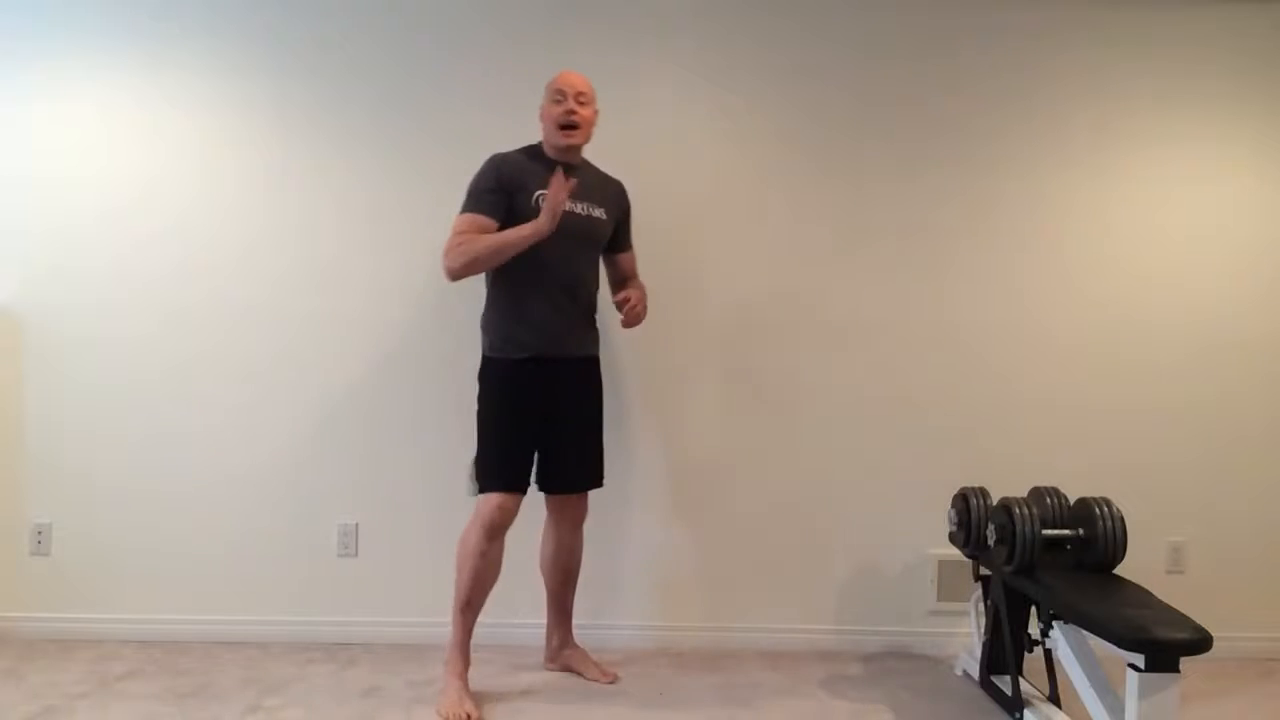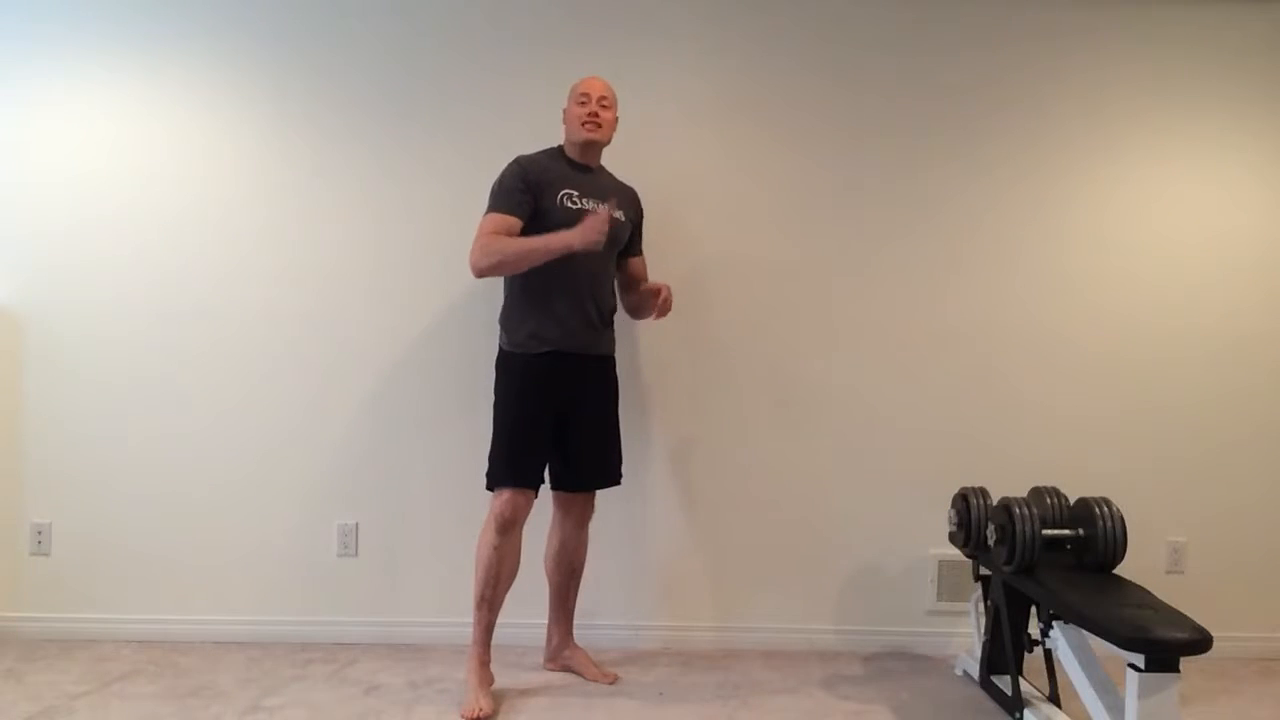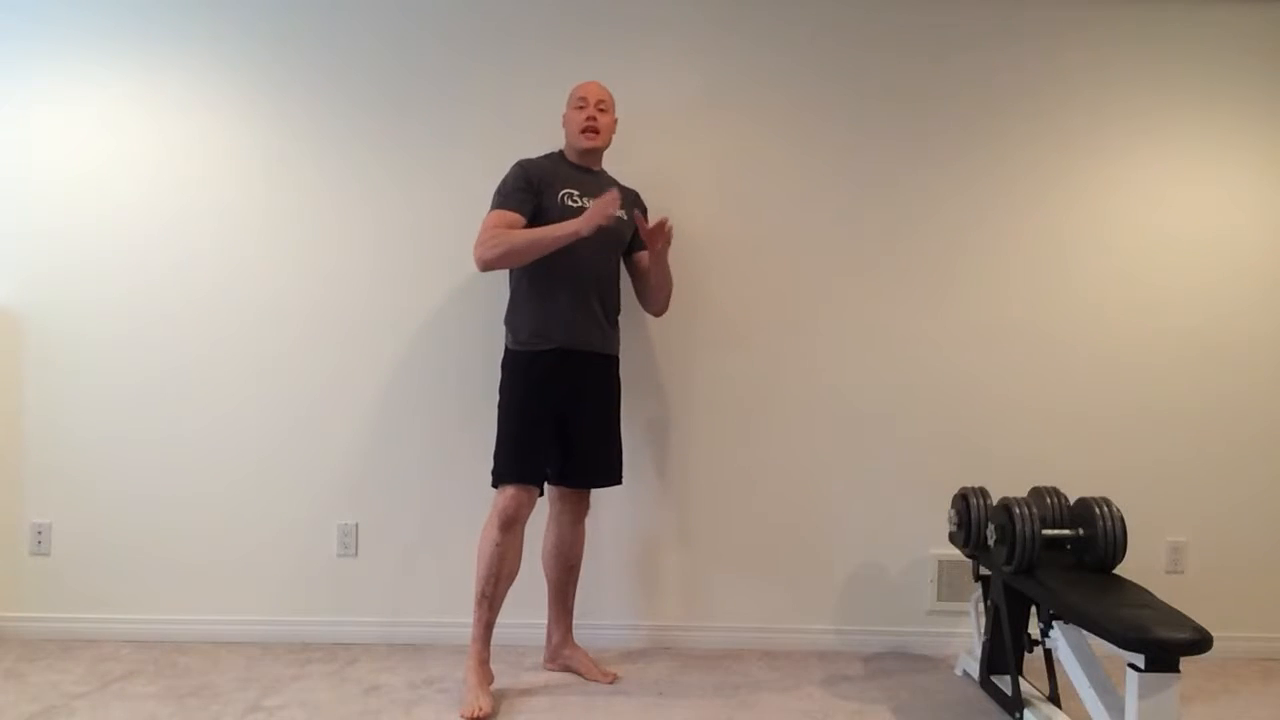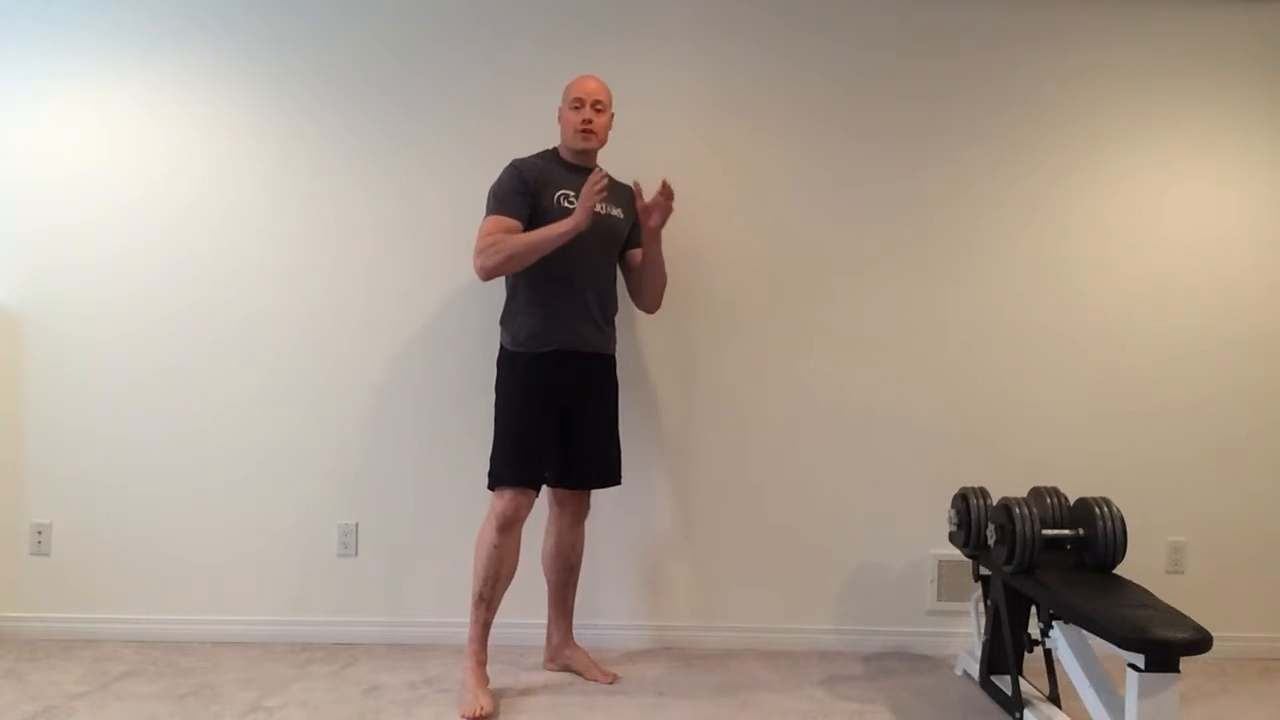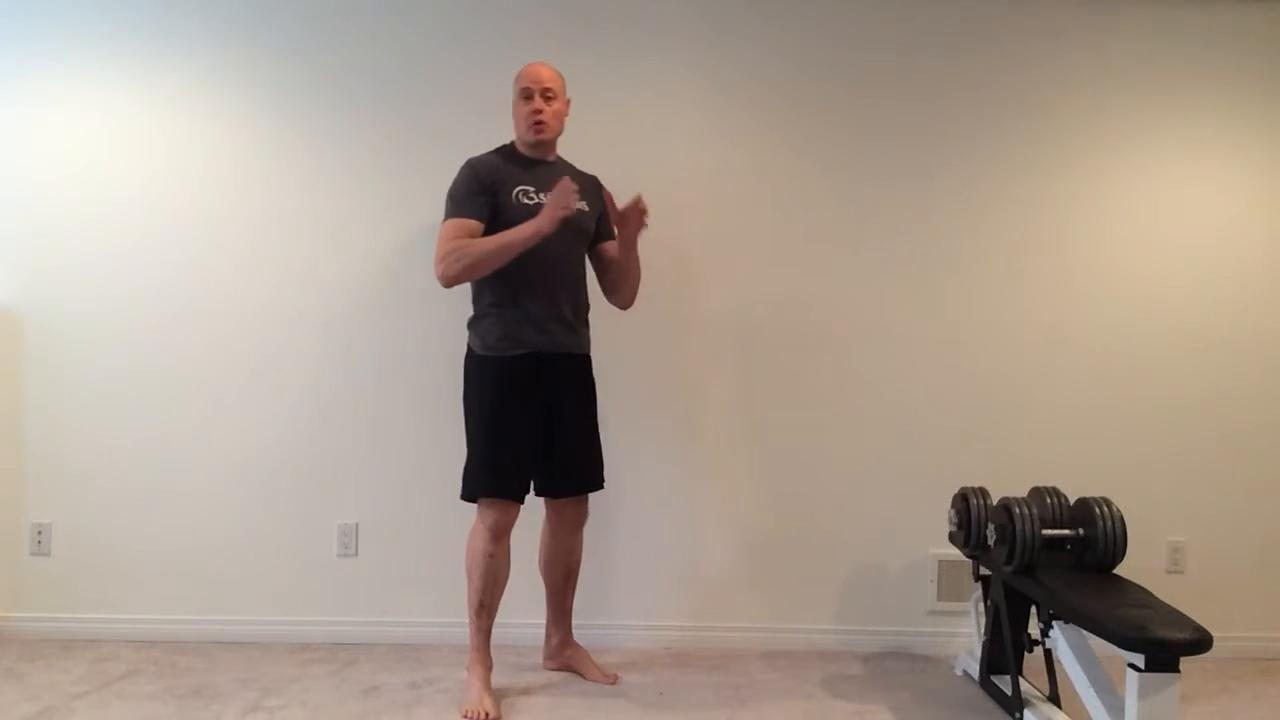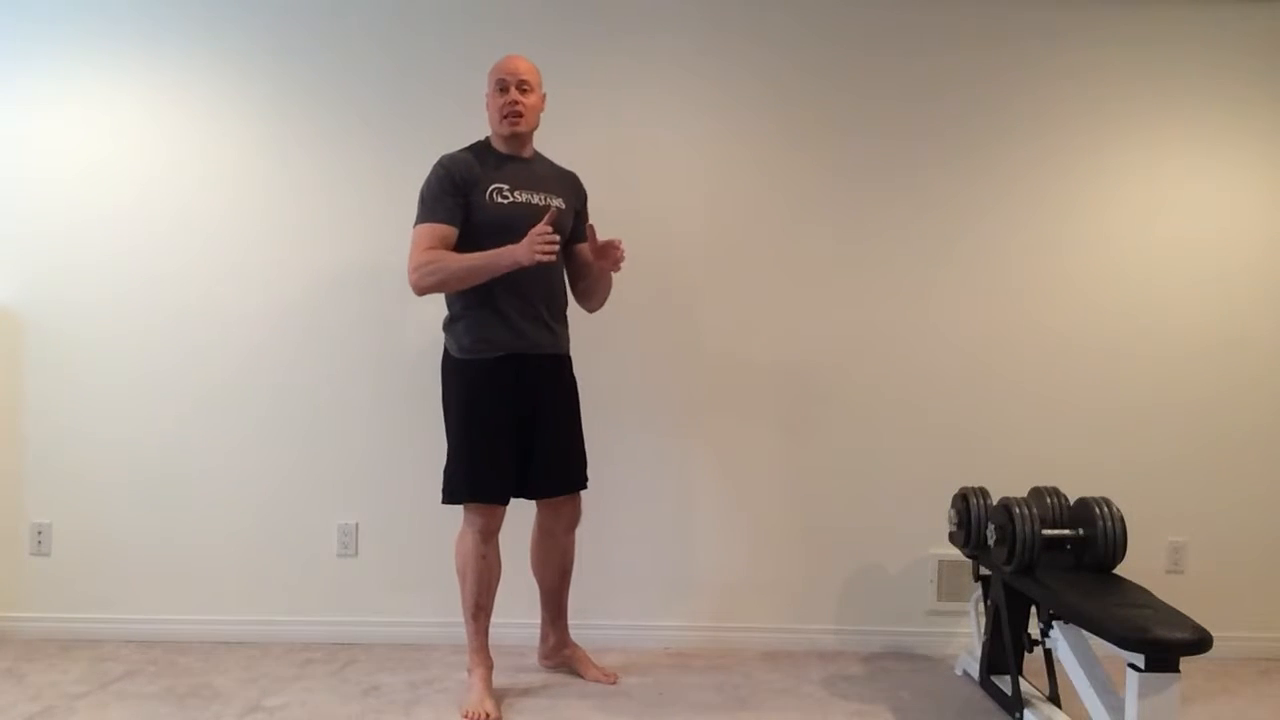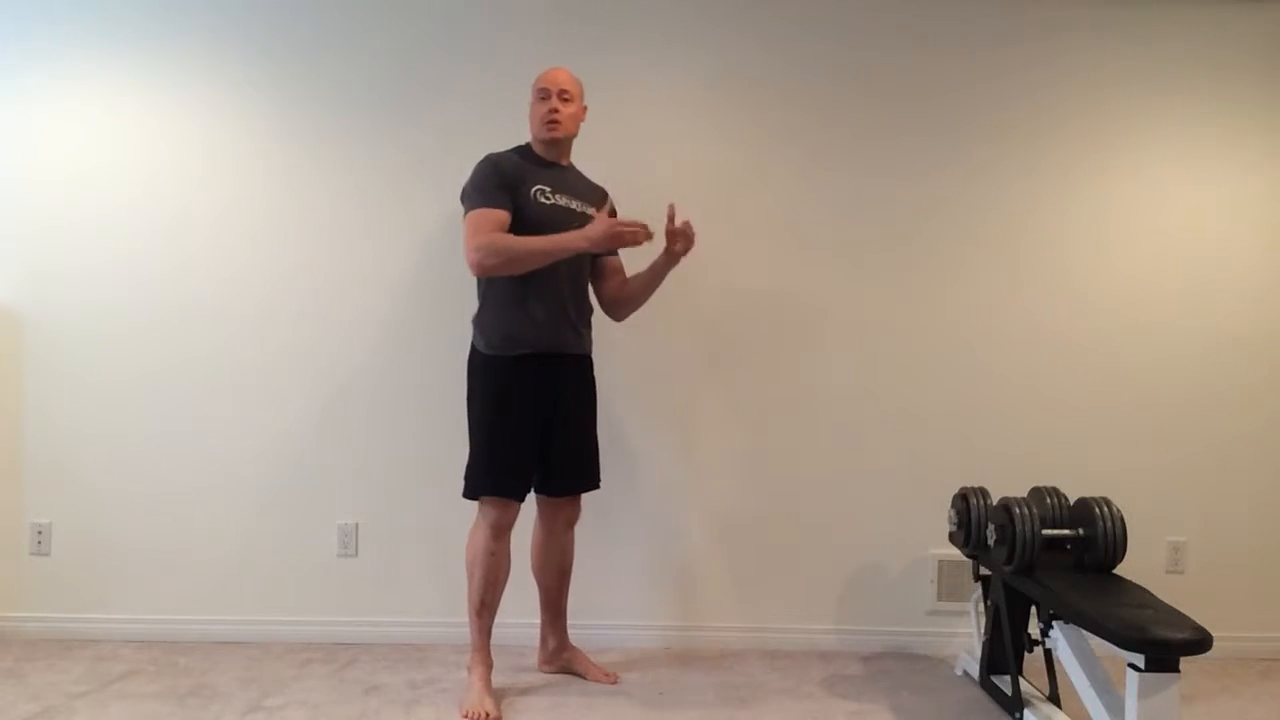
dt=0.7s
person 1, frame 1
left shoulder: (610, 192)
right shoulder: (505, 172)
left elbow: (624, 272)
right elbow: (457, 260)
left wrist: (634, 295)
right wrist: (539, 224)
left hip: (578, 368)
right hip: (512, 365)
left knee: (569, 509)
right knee: (496, 509)
left ankle: (560, 642)
right ankle: (456, 665)
person 1, frame 2
left shoulder: (625, 199)
right shoulder: (528, 173)
left elbow: (631, 300)
right elbow: (482, 259)
left wrist: (653, 298)
right wrist: (570, 238)
left hip: (595, 366)
right hip: (529, 361)
left knee: (577, 505)
right knee: (509, 505)
left ankle: (561, 642)
right ankle: (478, 663)
person 1, frame 3
left shoulder: (628, 202)
right shoulder: (531, 175)
left elbow: (655, 303)
right elbow: (486, 251)
left wrist: (659, 254)
right wrist: (578, 225)
left hip: (598, 365)
right hip: (534, 359)
left knee: (572, 501)
right knee: (513, 502)
left ankle: (560, 642)
right ankle: (477, 661)
person 1, frame 4
left shoulder: (624, 197)
right shoulder: (525, 175)
left elbow: (648, 299)
right elbow: (486, 260)
left wrist: (654, 238)
right wrist: (573, 221)
left hip: (595, 364)
right hip: (532, 360)
left knee: (573, 503)
right knee: (511, 504)
left ankle: (559, 642)
right ankle: (474, 659)
person 1, frame 5
left shoulder: (588, 188)
right shoulder: (482, 173)
left elbow: (622, 296)
right elbow: (448, 266)
left wrist: (627, 240)
right wrist: (538, 225)
left hip: (571, 365)
right hip: (501, 364)
left knee: (570, 508)
right knee: (496, 513)
left ankle: (560, 641)
right ankle: (479, 664)
person 1, frame 6
left shoulder: (566, 185)
right shoulder: (456, 172)
left elbow: (589, 298)
right elbow: (421, 273)
left wrist: (602, 266)
right wrist: (515, 254)
left hip: (550, 365)
right hip: (479, 366)
left knee: (562, 507)
right knee: (483, 516)
left ankle: (556, 640)
person 1, frame 7
left shoulder: (595, 196)
right shoulder: (499, 170)
left elbow: (616, 304)
right elbow: (481, 254)
left wrist: (667, 260)
right wrist: (584, 239)
left hip: (572, 365)
right hip: (505, 362)
left knee: (562, 508)
right knee: (497, 511)
left ankle: (555, 643)
right ankle: (479, 665)
